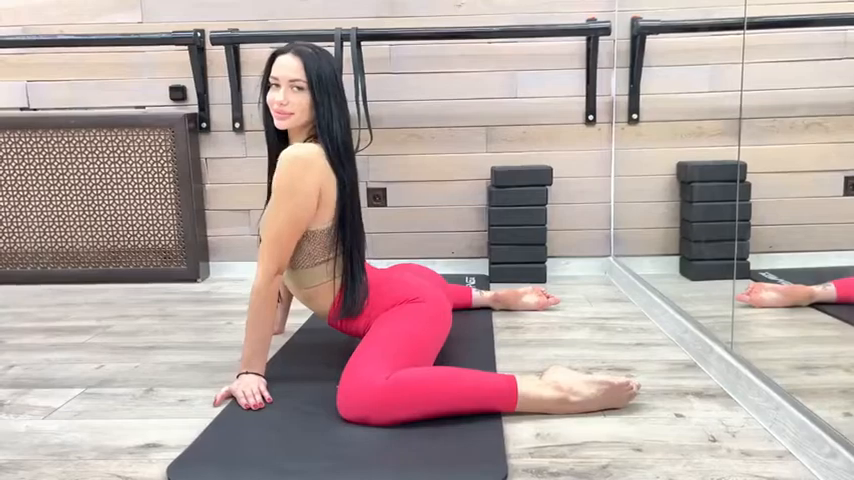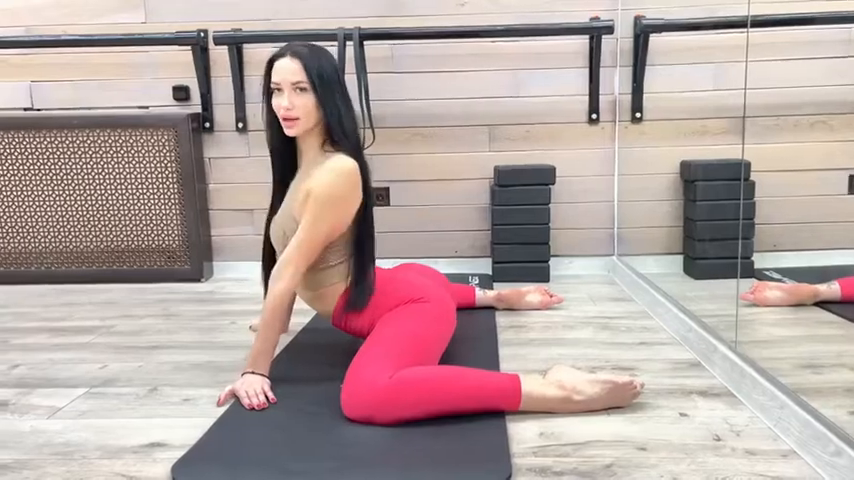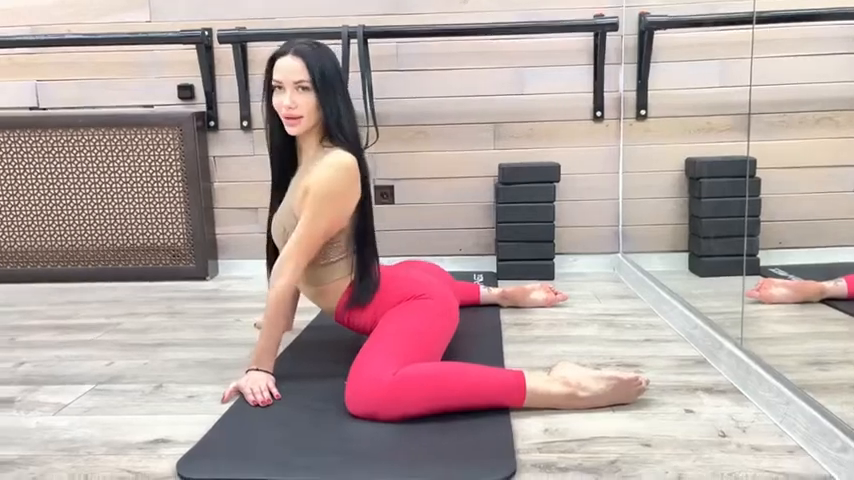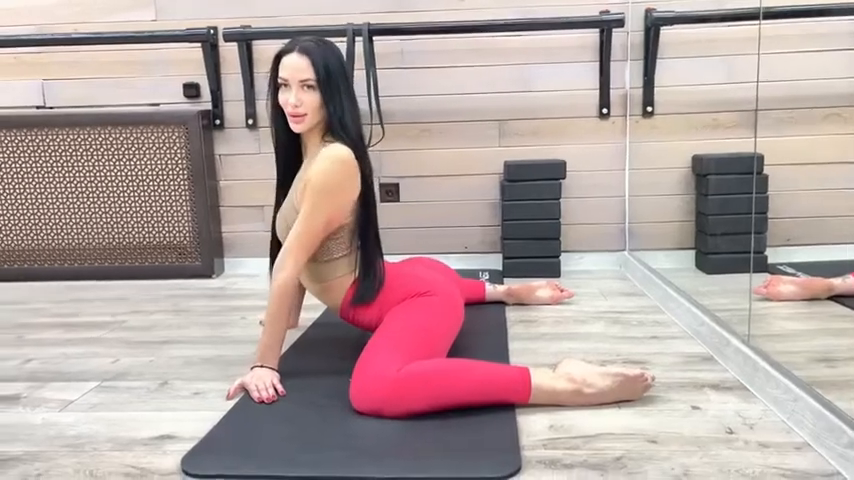
dt=0.3s
person 1, frame 1
left shoulder: (299, 160)
right shoulder: (315, 156)
left elbow: (267, 272)
right elbow: (290, 259)
left wrist: (251, 369)
right wrist: (278, 317)
left hip: (404, 303)
right hip: (388, 287)
left knee: (361, 398)
left ankle: (550, 390)
right ankle: (494, 297)
person 1, frame 2
left shoulder: (337, 172)
right shoulder: (304, 161)
left elbow: (287, 273)
right elbow: (291, 266)
left wrist: (255, 370)
right wrist: (277, 321)
left hip: (408, 303)
right hip: (394, 288)
left knee: (365, 398)
left ankle: (553, 390)
right ankle: (496, 296)
person 1, frame 3
left shoulder: (335, 167)
right shoulder: (303, 157)
left elbow: (288, 270)
right elbow: (295, 263)
left wrist: (260, 366)
right wrist: (280, 318)
left hip: (410, 300)
right hip: (399, 285)
left knee: (370, 394)
left ankle: (559, 386)
right ankle: (500, 294)
person 1, frame 4
left shoulder: (334, 160)
right shoulder: (308, 153)
left elbow: (289, 266)
right elbow: (304, 259)
left wrist: (264, 363)
right wrist: (289, 314)
left hip: (415, 296)
right hip: (404, 281)
left knee: (375, 390)
left ankle: (565, 383)
right ankle: (505, 291)
